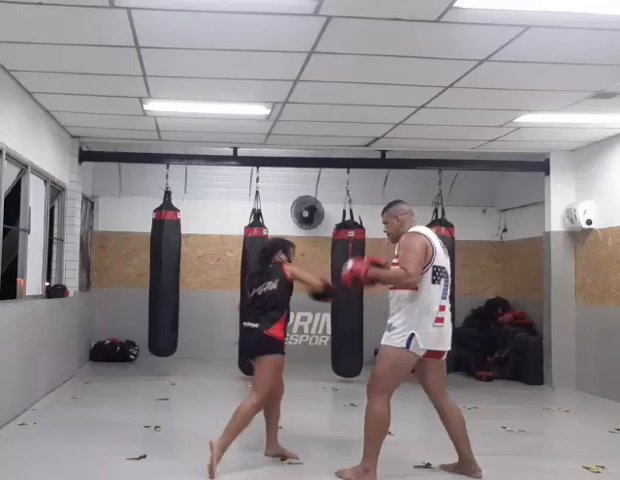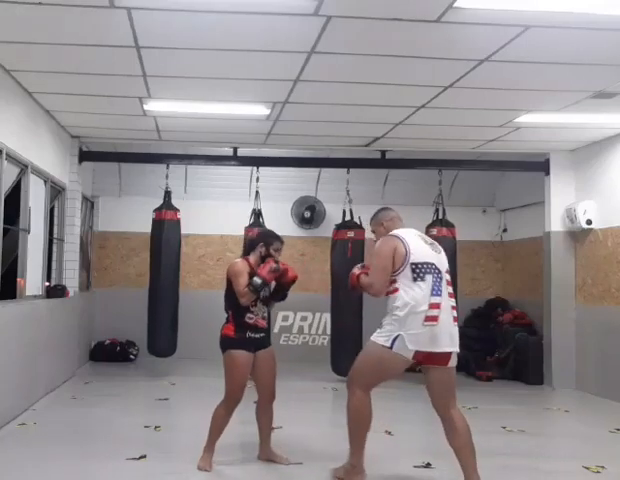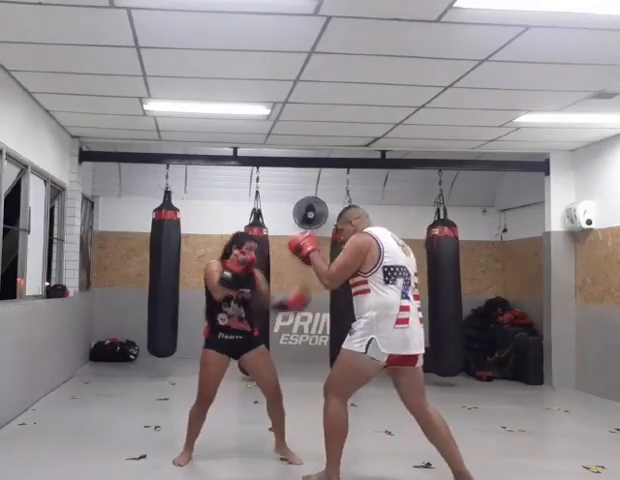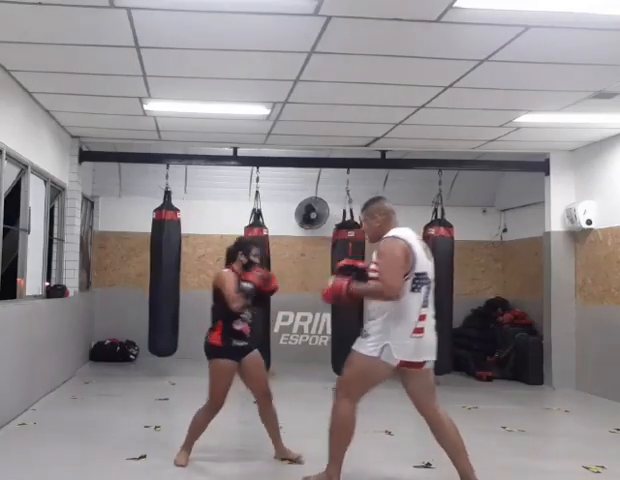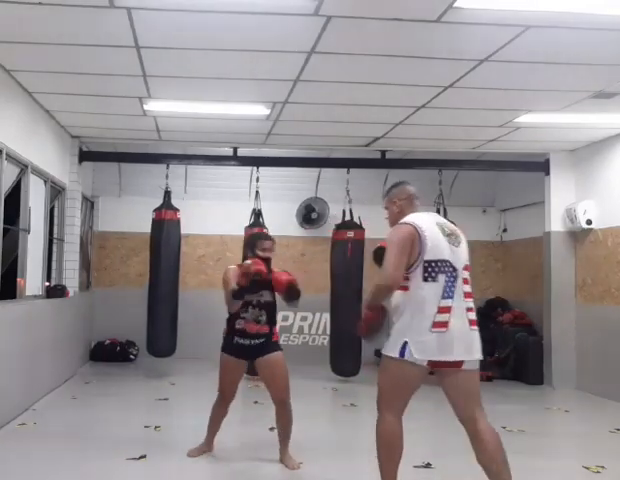
dt=1s
person 1, frame 1
left shoulder: (413, 237)
right shoulder: (432, 240)
left elbow: (408, 277)
left wrist: (368, 272)
right wrist: (379, 271)
left hip: (412, 328)
right hip: (435, 329)
left knee: (378, 391)
right knee: (440, 397)
person 1, frame 2
left shoulder: (390, 241)
right shoulder: (434, 246)
left elbow: (377, 288)
left wrist: (360, 277)
left hip: (408, 329)
right hip: (444, 332)
left knee: (357, 384)
right knee: (448, 408)
person 1, frame 3
left shoulder: (363, 240)
right shoulder: (399, 244)
left elbow: (330, 278)
left wrist: (310, 251)
left hip: (378, 331)
right hip: (409, 334)
left knee: (334, 393)
right knee: (420, 406)
person 1, frame 4
left shoulder: (391, 243)
right shoulder: (414, 242)
left elbow: (390, 291)
left wrist: (348, 289)
right wrist: (367, 275)
left hip: (388, 338)
right hip: (418, 338)
left knee: (345, 397)
right knee: (431, 409)
person 1, frame 5
left shoulder: (405, 229)
right shoulder: (454, 231)
left elbow: (389, 282)
left wrist: (371, 306)
left hip: (418, 336)
right hip: (461, 337)
left knee: (389, 411)
right knee: (475, 420)
person 2, frame 1
left shoulder: (254, 275)
right shoulder: (286, 270)
left elbow: (252, 305)
right elbow: (319, 286)
right wrist: (326, 289)
left hip: (252, 334)
right hip: (269, 338)
left knee: (275, 391)
right knee: (260, 396)
left ankle: (272, 445)
right ankle: (221, 444)
person 2, frame 2
left shoulder: (265, 270)
right shoulder: (239, 265)
right elbow: (244, 298)
left wrist: (281, 288)
right wrist: (263, 278)
left hip: (261, 338)
right hip: (237, 338)
left knee: (267, 396)
right knee: (233, 398)
left ankle: (265, 449)
right ankle: (208, 451)
person 2, frame 3
left shoulder: (254, 274)
right shoulder: (215, 266)
left elbow: (265, 302)
right elbow: (217, 294)
left wrist: (287, 303)
right wrist: (234, 270)
left hip: (248, 339)
right hip: (218, 339)
left knee: (274, 393)
right knee: (205, 398)
left ankle: (282, 446)
right ankle: (188, 449)
person 2, frame 4
left shoulder: (245, 276)
right shoulder: (226, 274)
right elbow: (235, 304)
left wrist: (262, 289)
right wrist: (251, 284)
left hip: (244, 343)
right hip: (222, 344)
left knee: (265, 395)
right knee: (215, 404)
left ankle: (280, 448)
right ankle: (185, 449)
person 2, frame 5
left shoulder: (272, 273)
right shoulder: (234, 271)
left elbow: (290, 303)
right elbow: (232, 307)
left wrist: (291, 289)
right wrist: (245, 279)
left hip: (267, 343)
right hip: (236, 342)
left knee: (283, 400)
right knee: (224, 398)
left ankle: (284, 452)
right ankle: (208, 442)
